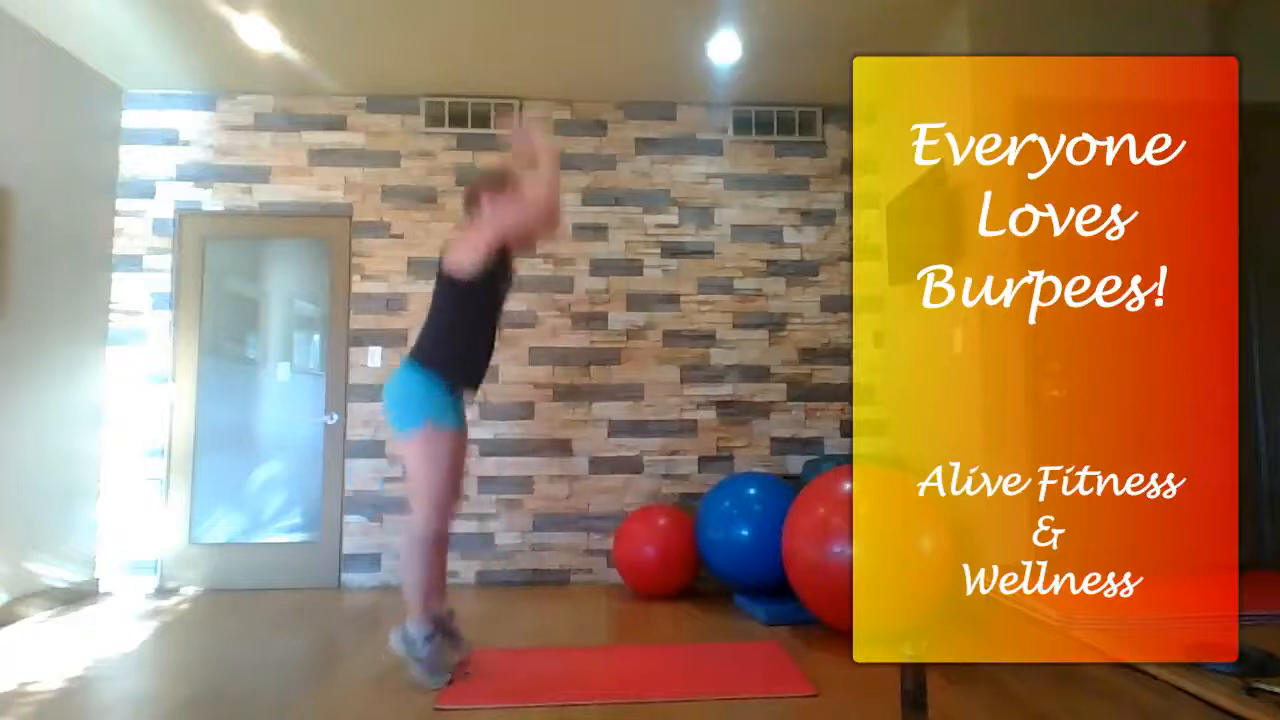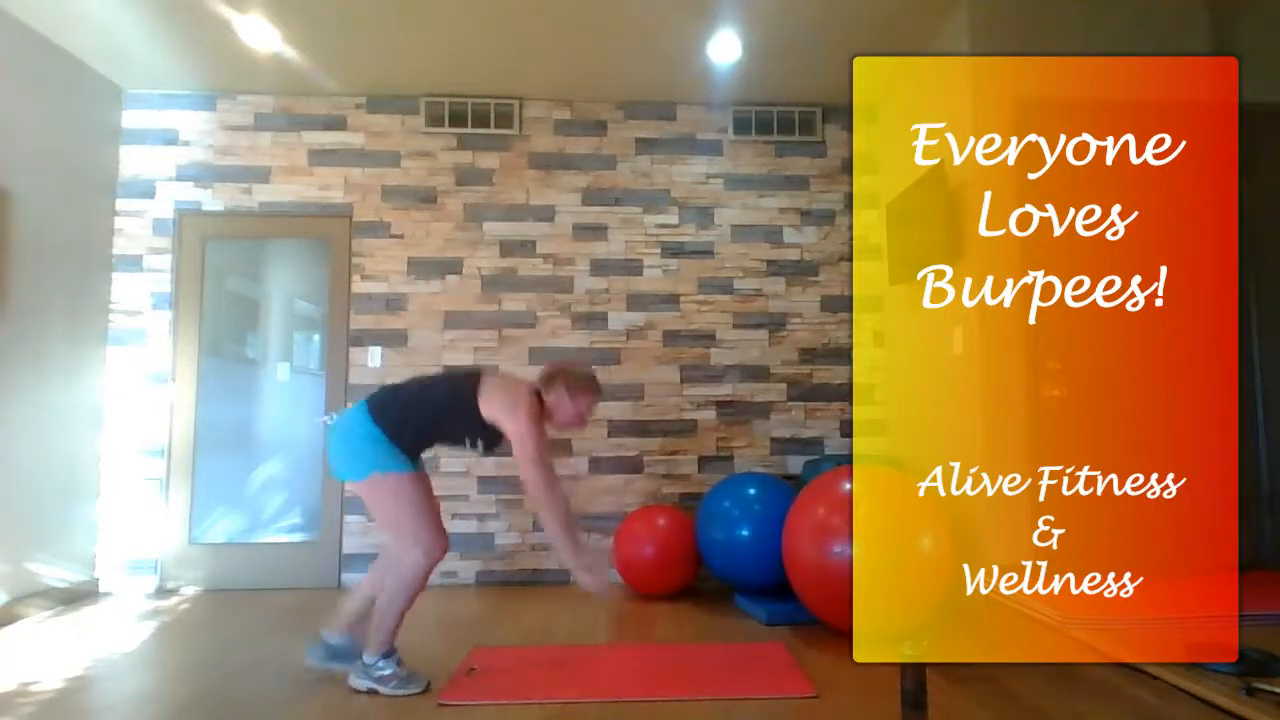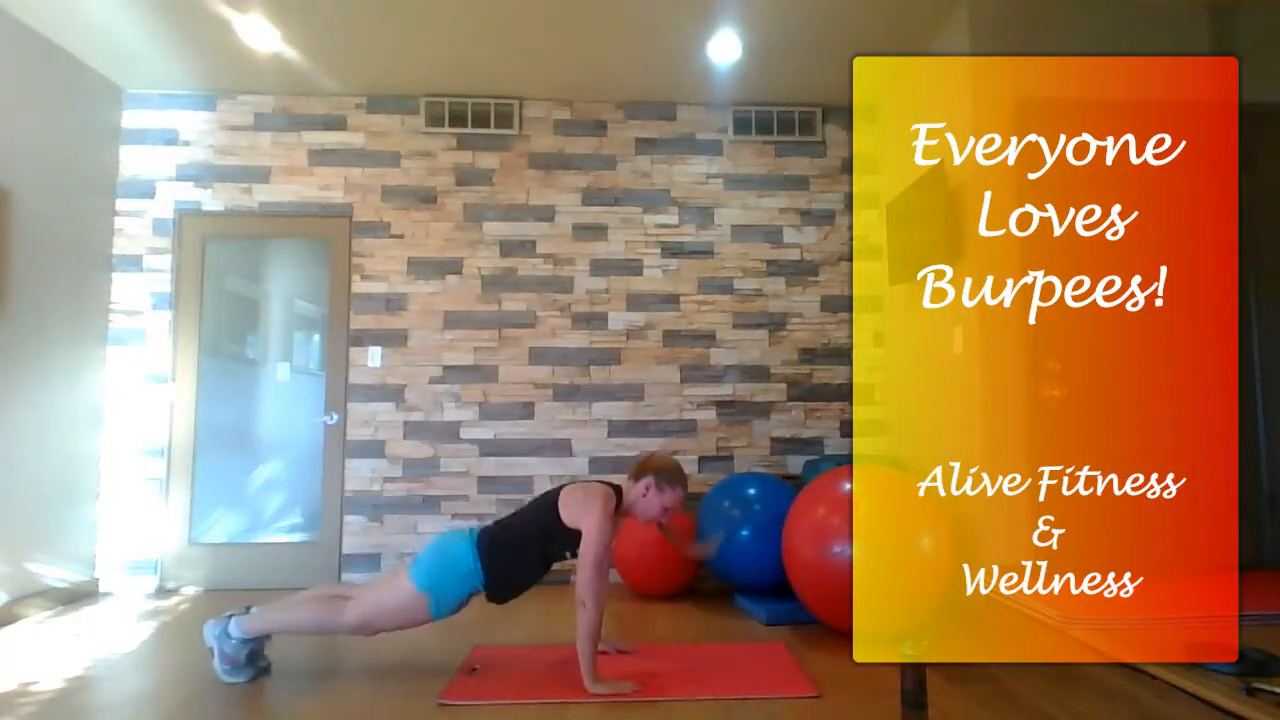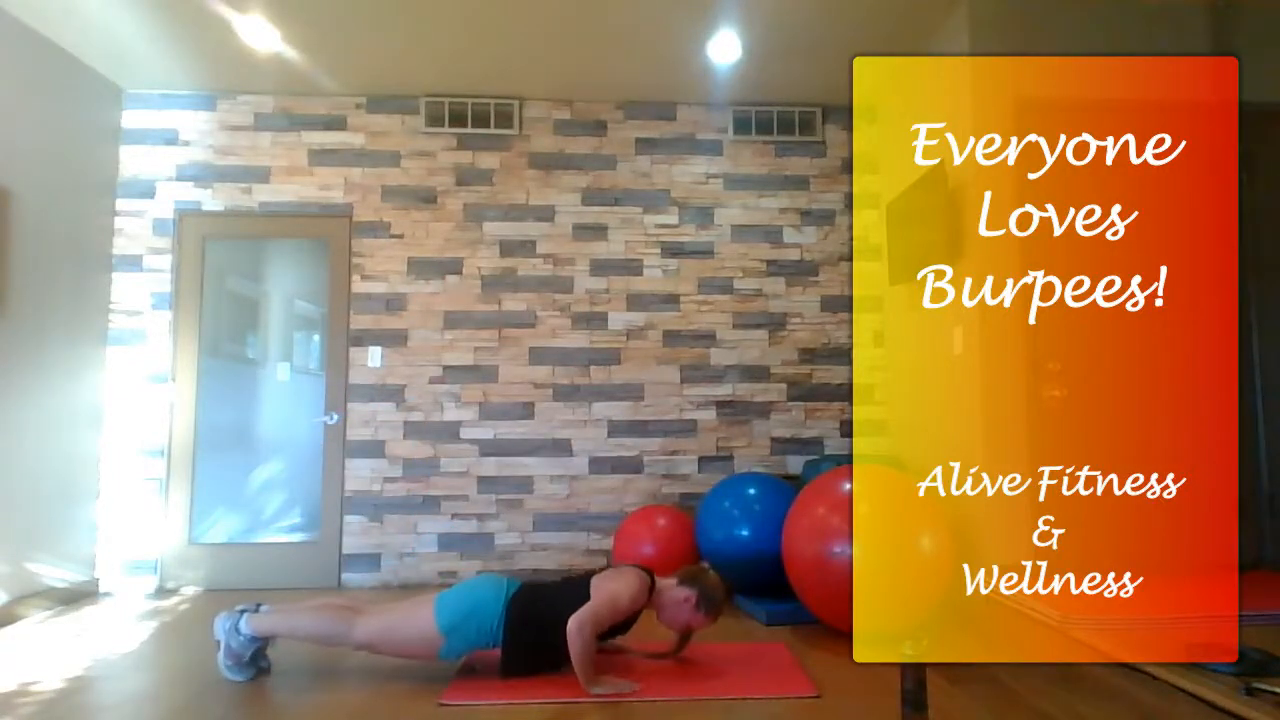
dt=1s
person 1, frame 1
left shoulder: (492, 250)
right shoulder: (473, 240)
left elbow: (546, 219)
right elbow: (539, 201)
left wrist: (531, 164)
right wrist: (543, 153)
left hip: (441, 389)
right hip: (422, 388)
left knee: (440, 510)
right knee: (430, 513)
left ankle: (433, 616)
right ankle: (417, 632)
person 1, frame 2
left shoulder: (529, 407)
right shoulder: (520, 410)
left elbow: (547, 486)
right elbow: (542, 497)
left wrist: (585, 554)
right wrist: (578, 566)
left hip: (381, 435)
right hip: (364, 437)
left knee: (423, 548)
right knee: (423, 550)
left ankle: (337, 639)
right ankle: (373, 663)
person 1, frame 3
left shoulder: (606, 500)
right shoulder: (600, 506)
left elbow: (589, 585)
right elbow: (588, 595)
left wrist: (597, 640)
right wrist: (592, 679)
left hip: (470, 557)
right hip: (463, 564)
left knee: (361, 598)
right knee: (356, 617)
left ankle: (249, 620)
right ankle: (236, 629)
person 1, frame 4
left shoulder: (635, 577)
right shoulder: (635, 590)
right elbow: (578, 627)
left wrist: (601, 644)
right wrist: (591, 682)
left hip: (499, 598)
right hip: (489, 612)
left knee: (371, 614)
right knee: (360, 632)
left ankle: (257, 617)
right ankle: (245, 626)
